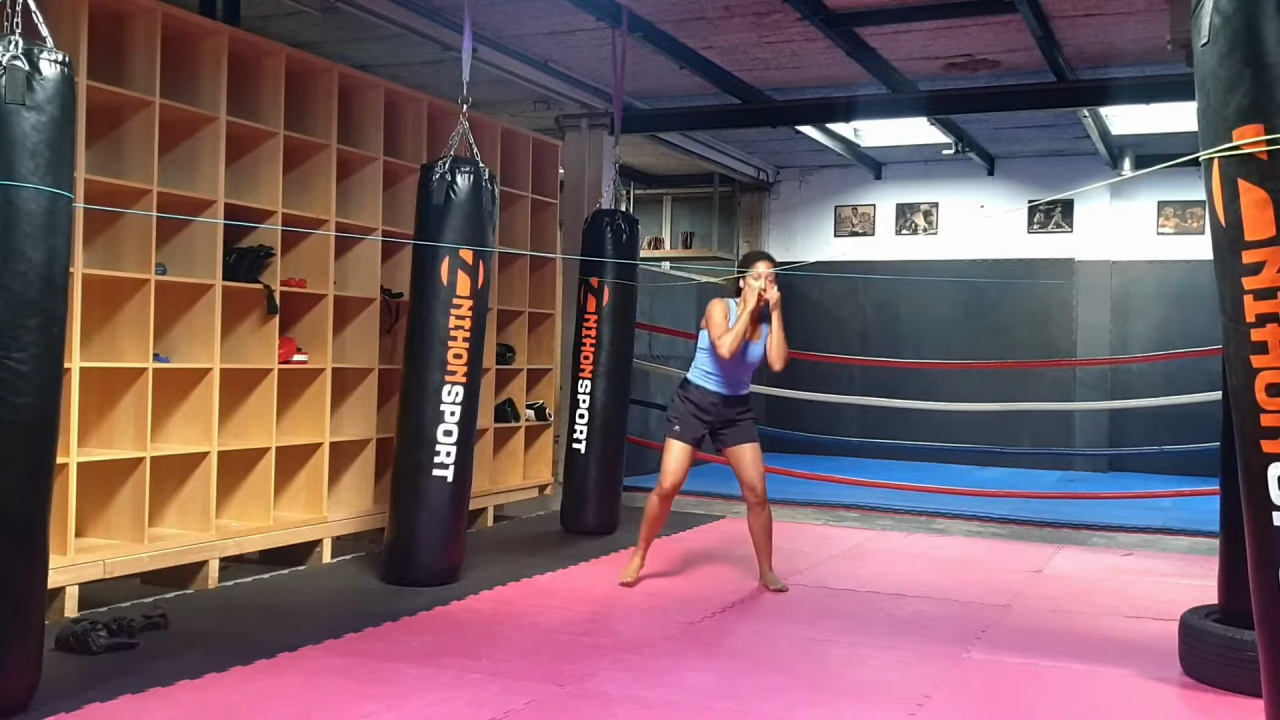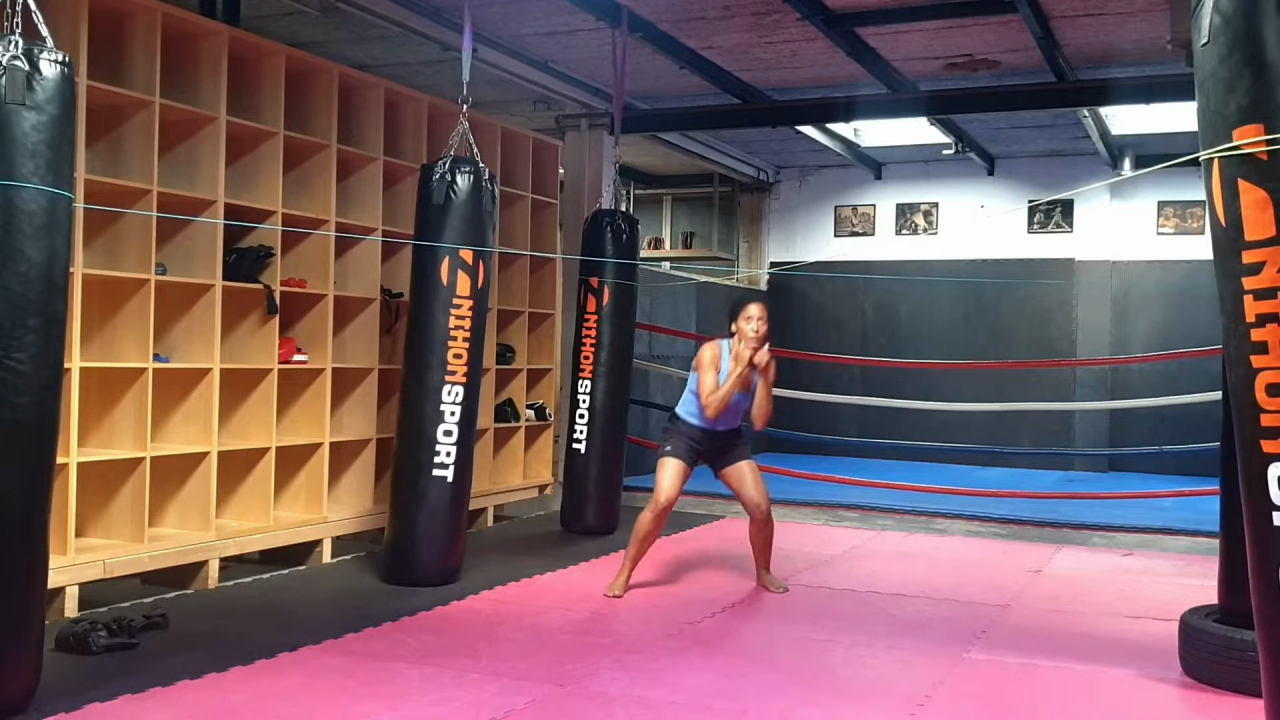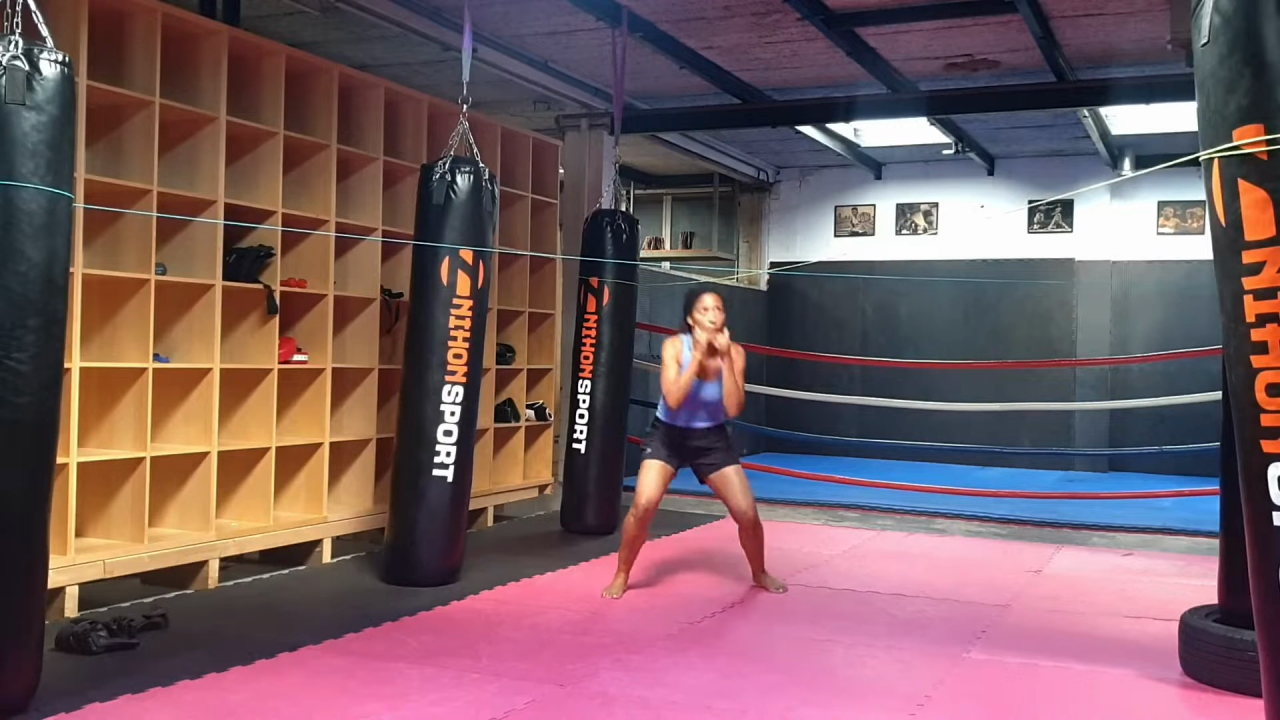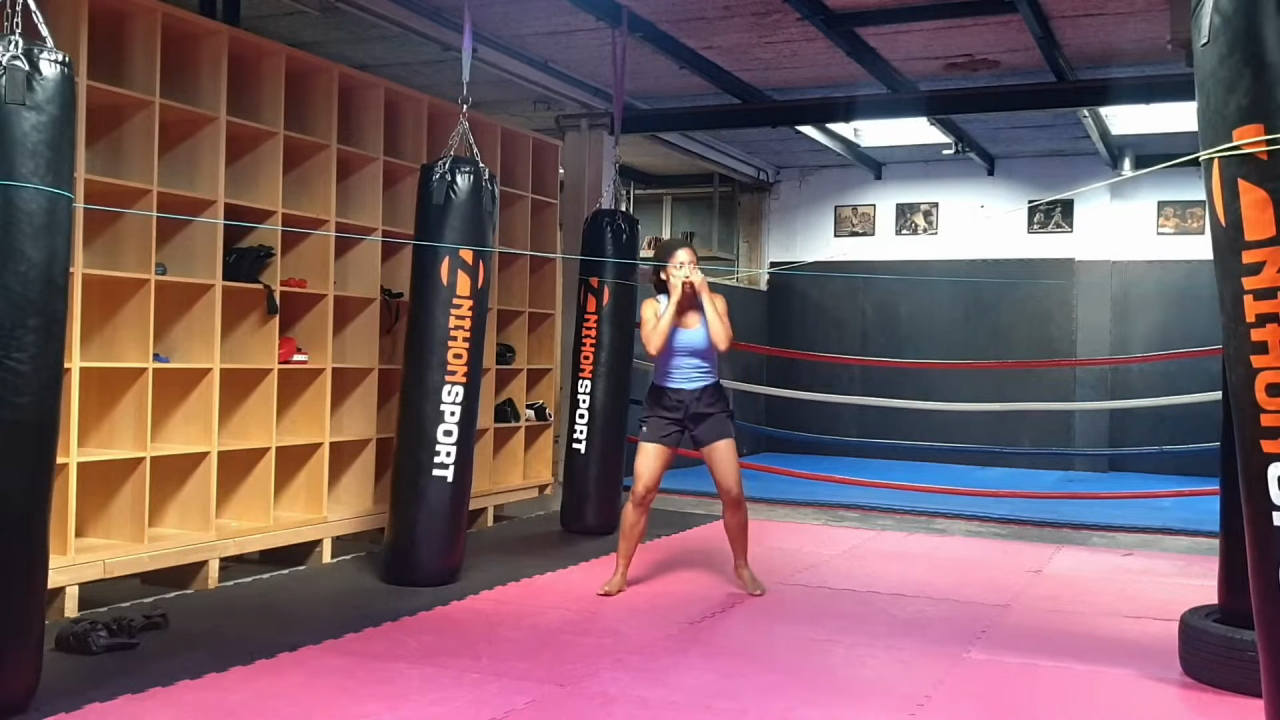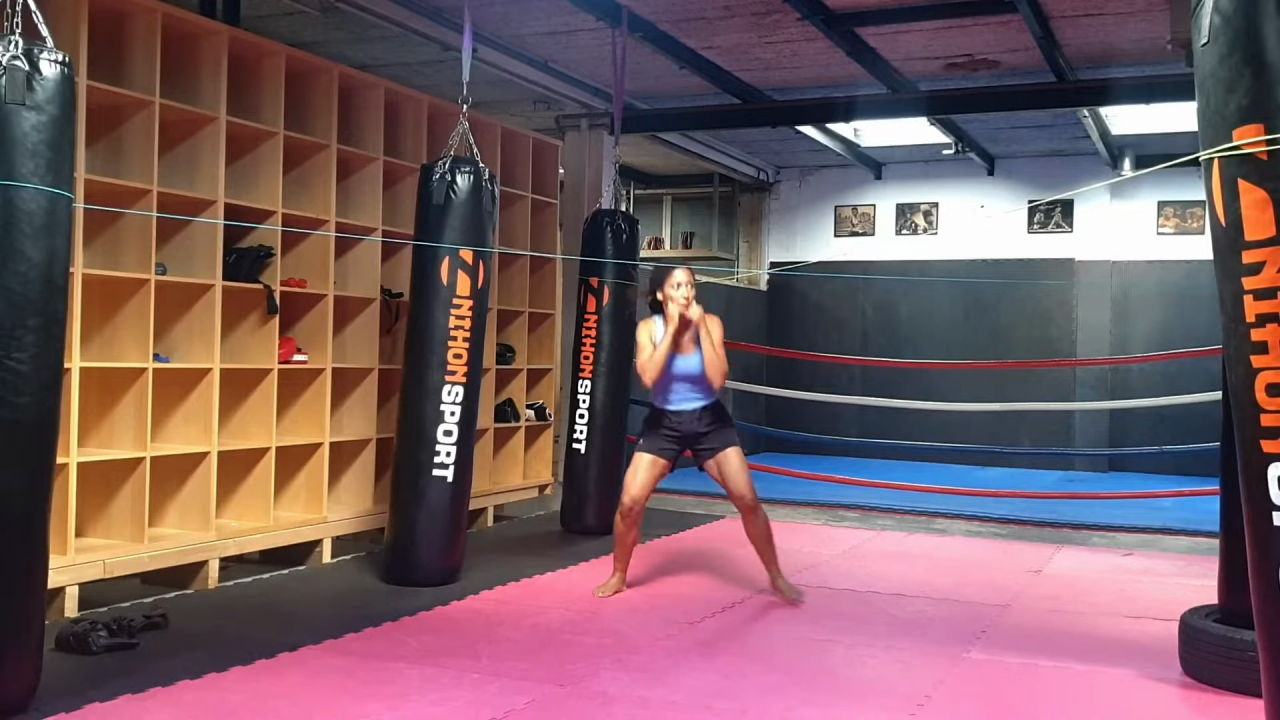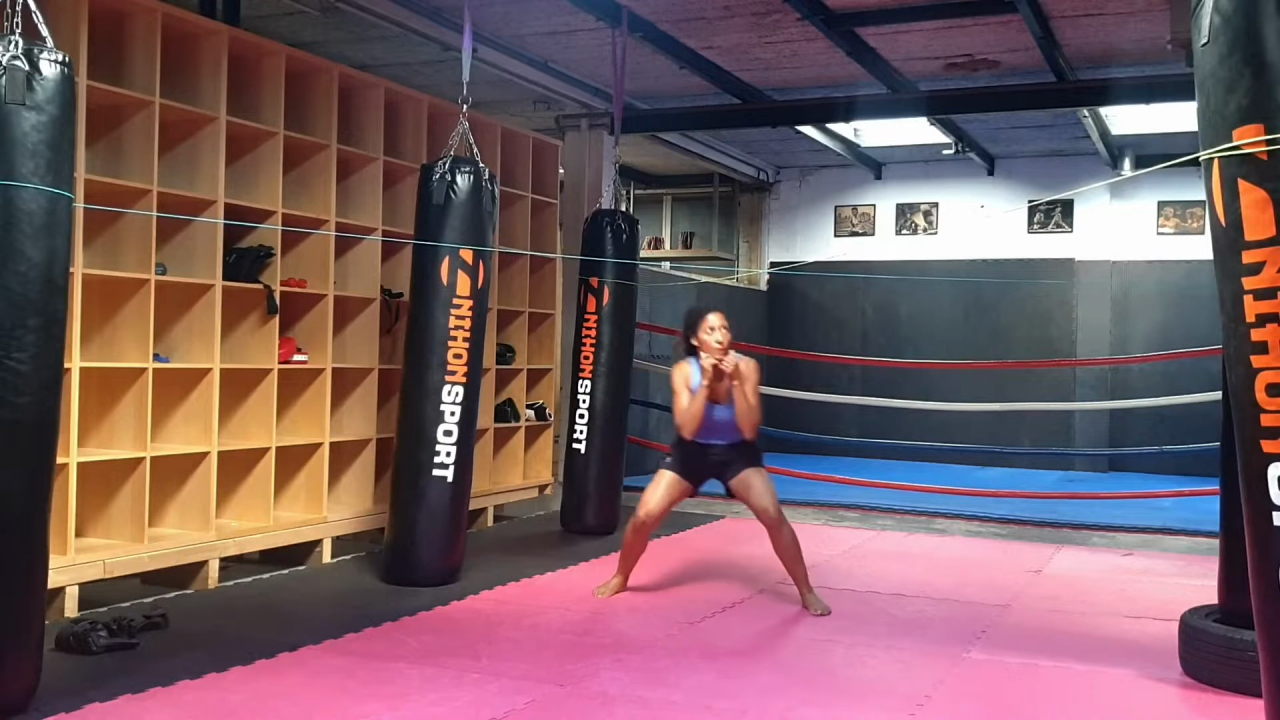
dt=0.2s
person 1, frame 1
left shoulder: (768, 320)
right shoulder: (719, 307)
left elbow: (778, 363)
right elbow: (726, 350)
left wrist: (775, 311)
right wrist: (749, 308)
left hip: (736, 408)
right hip: (695, 401)
left knee: (757, 492)
right knee: (668, 485)
left ankle: (766, 572)
right ankle: (638, 557)
person 1, frame 2
left shoulder: (765, 362)
right shoulder: (711, 352)
left elbow: (760, 421)
right elbow: (710, 408)
left wrist: (763, 374)
right wrist: (739, 368)
left hip: (728, 439)
right hip: (685, 432)
left knee: (760, 507)
right knee: (662, 501)
left ankle: (763, 573)
right ankle: (624, 573)
person 1, frame 3
left shoulder: (736, 354)
right shoulder: (675, 346)
left elbow: (733, 409)
right elbow: (672, 399)
left wrist: (726, 358)
right wrist: (698, 355)
left hip: (712, 438)
right hip: (668, 435)
left knee: (747, 513)
right knee: (644, 503)
left ankle: (760, 574)
right ankle: (621, 575)
person 1, frame 4
left shoulder: (715, 301)
right shoulder: (653, 306)
left elbow: (723, 343)
right elbow: (653, 346)
left wrist: (704, 294)
right wrist: (674, 299)
left hip: (709, 402)
right hip: (664, 403)
left knee: (732, 492)
right knee: (641, 491)
left ankle: (741, 566)
right ankle: (620, 573)
person 1, frame 5
left shoulder: (711, 324)
right shoulder: (649, 327)
left elbow: (717, 380)
right elbow: (649, 377)
left wrist: (700, 326)
right wrist: (671, 329)
left hip: (709, 420)
right hip: (664, 423)
left knee: (747, 499)
right knee: (630, 501)
left ankle: (776, 577)
right ankle: (618, 575)
person 1, frame 6
left shoulder: (746, 367)
right shoulder: (684, 370)
left elbow: (750, 432)
right elbow: (688, 431)
left wrist: (736, 382)
right wrist: (706, 382)
left hip: (738, 453)
right hip: (693, 451)
left knee: (773, 514)
right knee: (645, 516)
left ankle: (807, 593)
right ankle: (620, 578)
